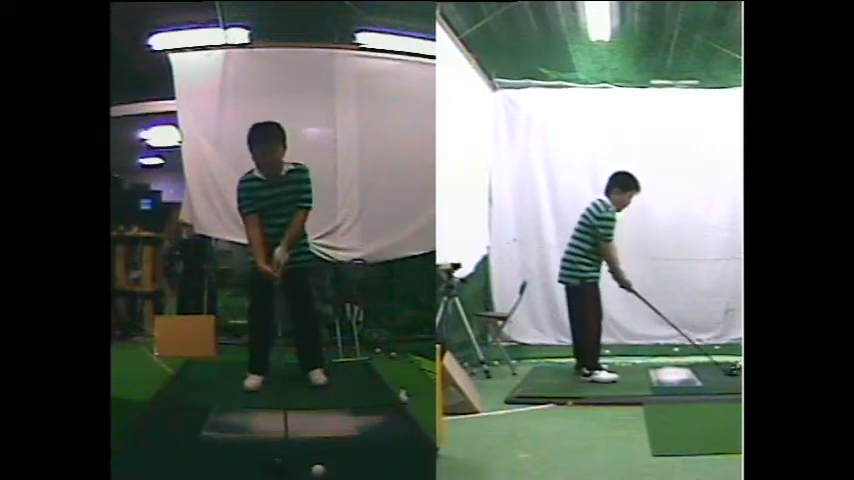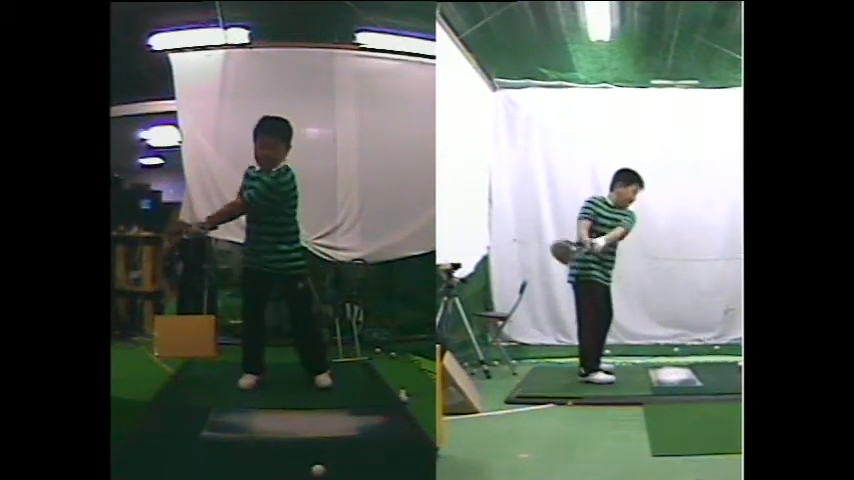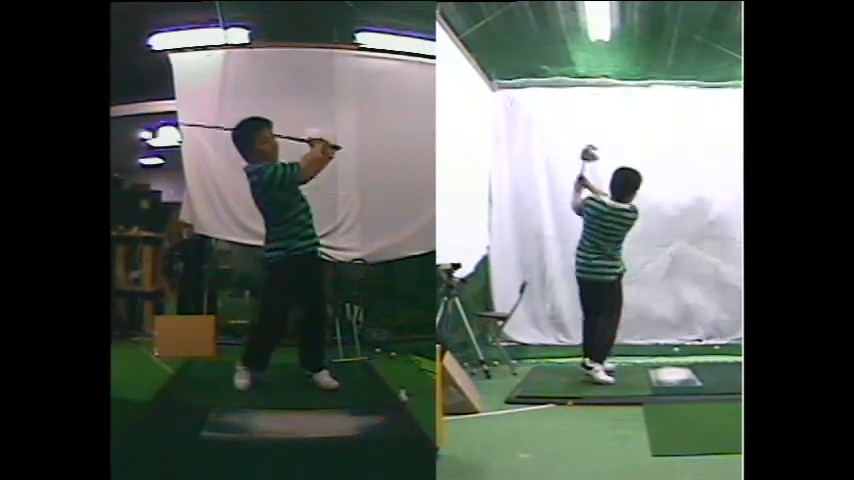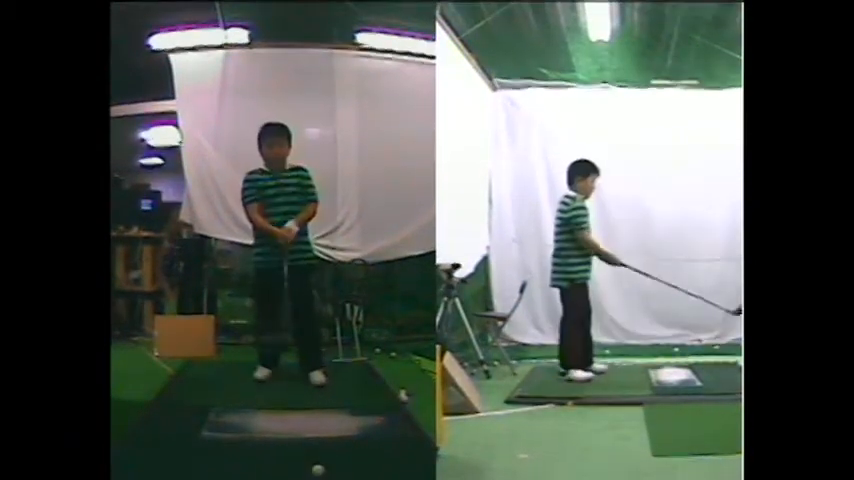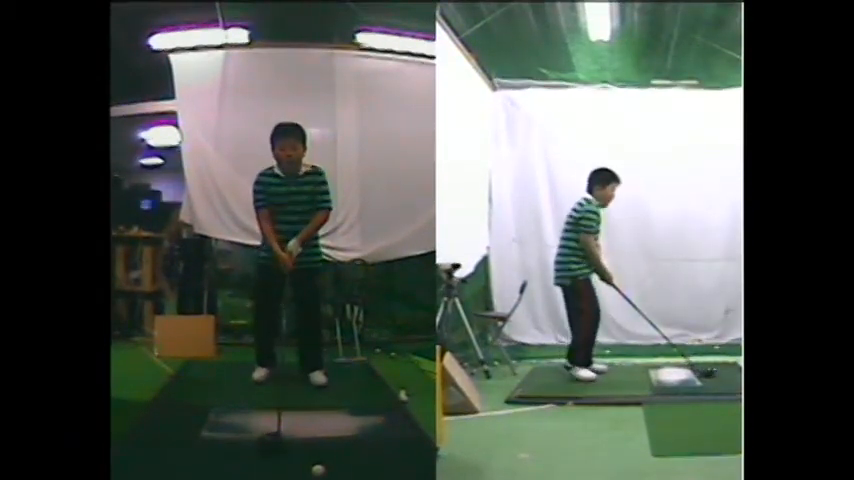
dt=1s
person 1, frame 1
left shoulder: (300, 173)
right shoulder: (246, 184)
left elbow: (301, 216)
right elbow: (252, 225)
left wrist: (282, 251)
right wrist: (261, 262)
left hip: (297, 256)
right hip: (262, 259)
left knee: (304, 312)
right knee: (260, 315)
left ankle: (313, 366)
right ankle: (257, 369)
person 1, frame 2
left shoulder: (282, 178)
right shoulder: (252, 173)
left elbow: (240, 206)
right elbow: (240, 207)
left wrist: (210, 221)
right wrist: (214, 220)
left hip: (287, 263)
right hip: (255, 260)
left knee: (303, 316)
right knee: (252, 317)
left ankle: (319, 368)
right ankle: (253, 369)
person 1, frame 3
left shoulder: (272, 170)
right shoulder: (267, 175)
left elbow: (301, 170)
right elbow: (305, 171)
left wrist: (319, 153)
right wrist: (320, 149)
left hip: (305, 251)
right hip: (284, 257)
left knee: (314, 312)
right knee: (273, 315)
left ankle: (315, 366)
right ankle: (247, 365)
person 1, frame 4
left shoulder: (301, 174)
right shoulder: (252, 179)
left elbow: (311, 207)
right elbow: (254, 214)
left wrist: (293, 226)
right wrist: (276, 233)
left hip: (300, 253)
right hip: (266, 254)
left knee: (304, 309)
right knee: (267, 310)
left ankle: (313, 364)
right ankle: (267, 362)
person 1, frame 5
left shoulder: (317, 176)
right shoulder: (264, 179)
left elbow: (322, 214)
right elbow: (264, 219)
left wrist: (296, 244)
right wrist: (278, 251)
left hip: (307, 254)
right hip: (270, 254)
left knee: (308, 311)
right knee: (264, 309)
left ankle: (313, 365)
right ankle: (264, 362)
person 2, frame 1
left shoulder: (600, 206)
right shoulder: (606, 213)
left elbow: (609, 246)
right elbow: (606, 249)
left wrist: (619, 272)
right wrist: (620, 276)
left hip: (575, 270)
right hip: (582, 272)
left knee: (582, 318)
right knee: (591, 319)
left ankle: (584, 361)
right ankle: (590, 368)
person 2, frame 2
left shoulder: (628, 215)
right shoulder: (593, 203)
left elbow: (619, 232)
right elbow: (582, 228)
left wrist: (602, 241)
right wrist: (586, 242)
left hip: (603, 274)
right hip: (585, 272)
left knee: (604, 318)
right knee: (591, 319)
left ankle: (592, 361)
right ankle: (589, 369)
person 2, frame 3
left shoulder: (593, 205)
right shoulder: (631, 213)
left elbow: (577, 206)
left wrist: (579, 185)
right wrist: (590, 186)
left hip: (585, 270)
right hip: (609, 273)
left knee: (591, 316)
right knee: (608, 317)
left ankle: (592, 358)
right ankle: (593, 362)
person 2, frame 4
left shoulder: (570, 203)
right shoulder: (576, 205)
right elbow: (584, 240)
left wrist: (600, 254)
right wrist: (607, 256)
left hip: (574, 272)
right hip: (571, 273)
left knee: (583, 316)
right knee: (573, 318)
left ankle: (584, 361)
right ankle: (568, 366)
person 2, frame 5
left shoulder: (585, 206)
right shoulder: (590, 210)
right elbow: (587, 245)
left wrist: (600, 270)
right wrist: (603, 271)
left hip: (573, 270)
right hip: (574, 271)
left knee: (583, 316)
right knee: (589, 314)
left ankle: (583, 361)
right ankle: (575, 362)
